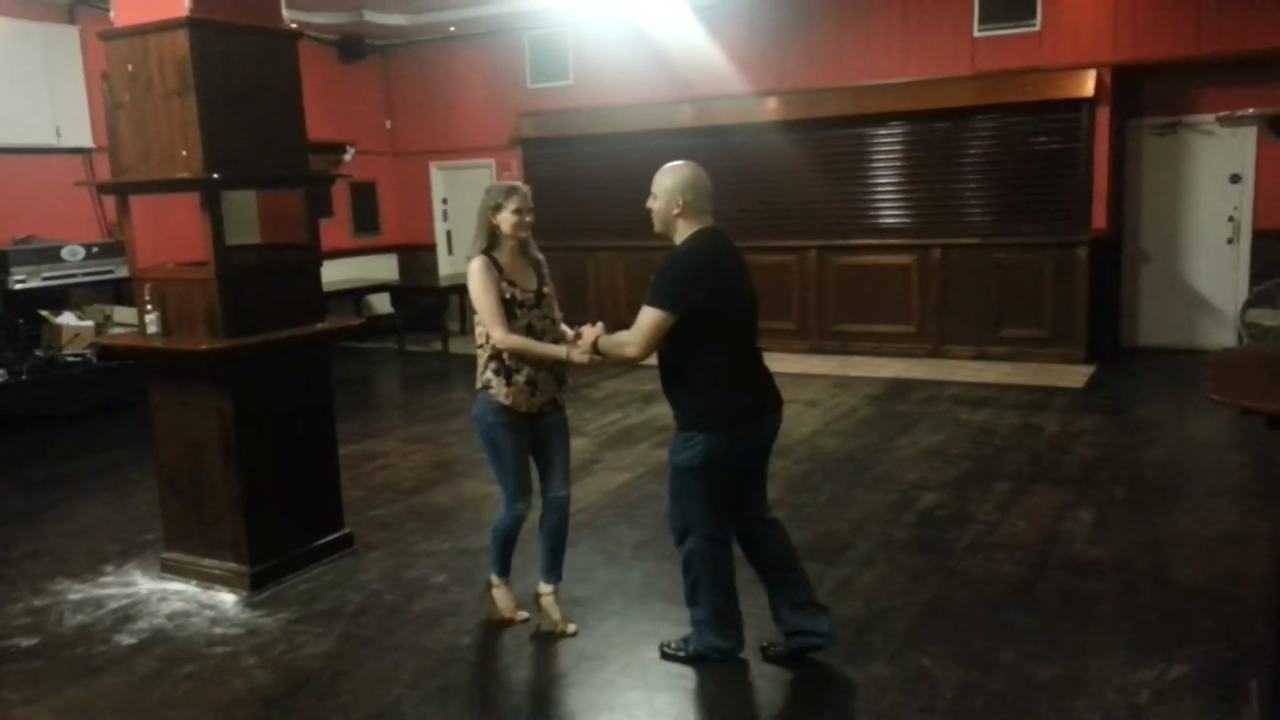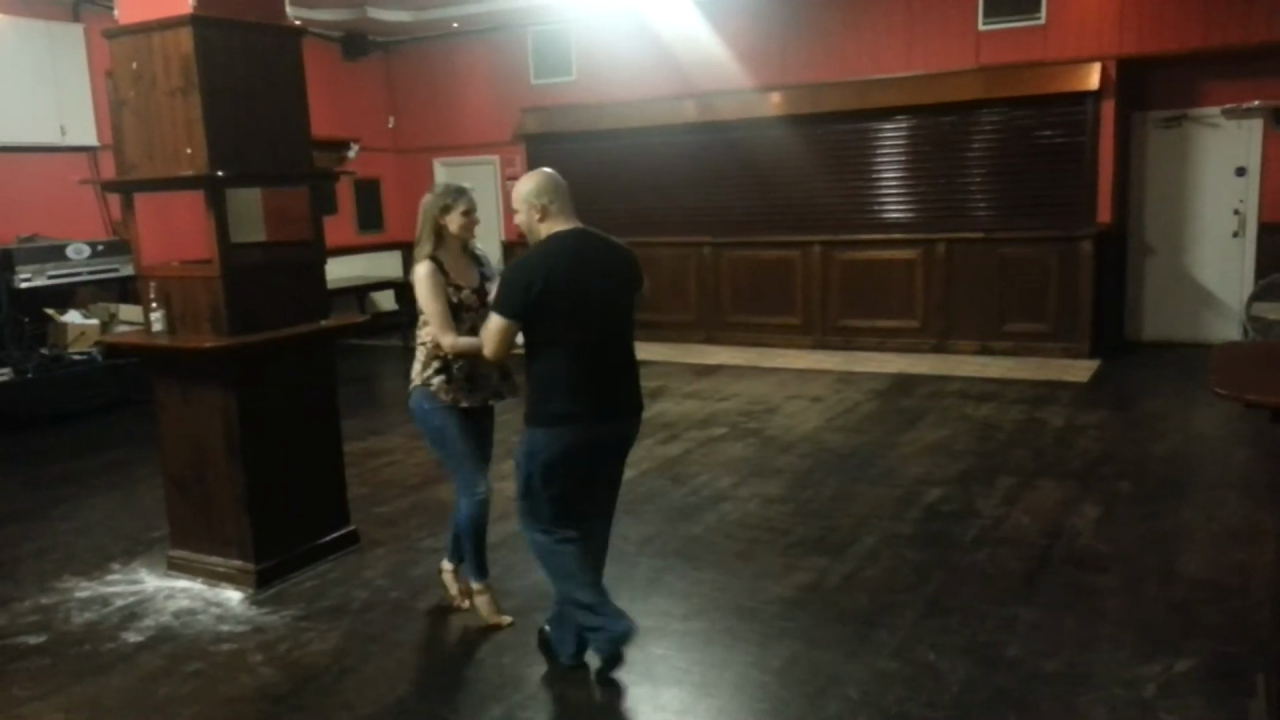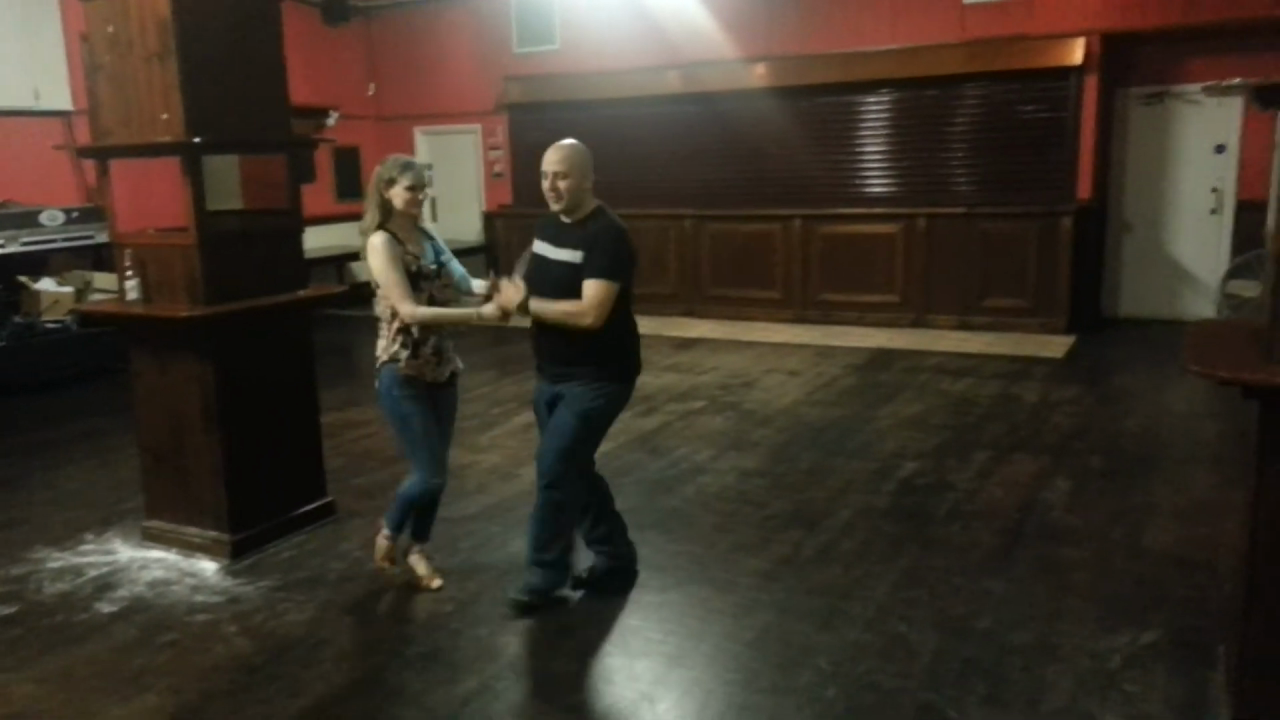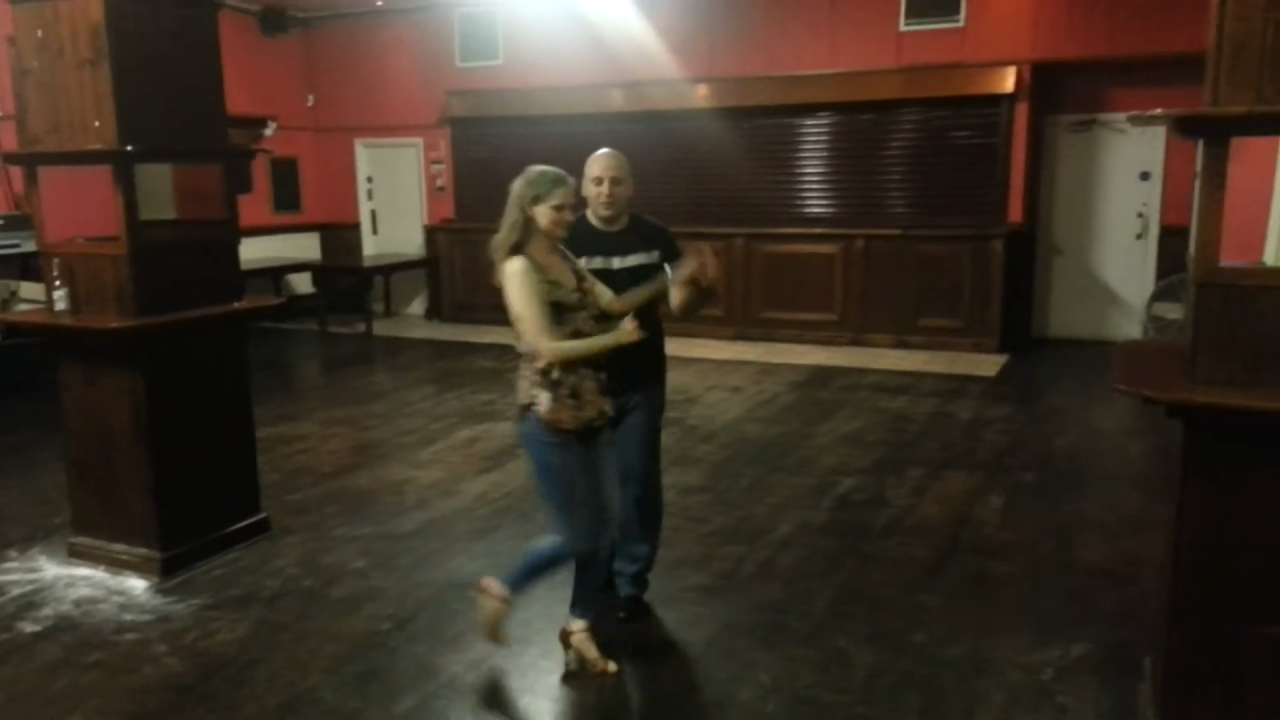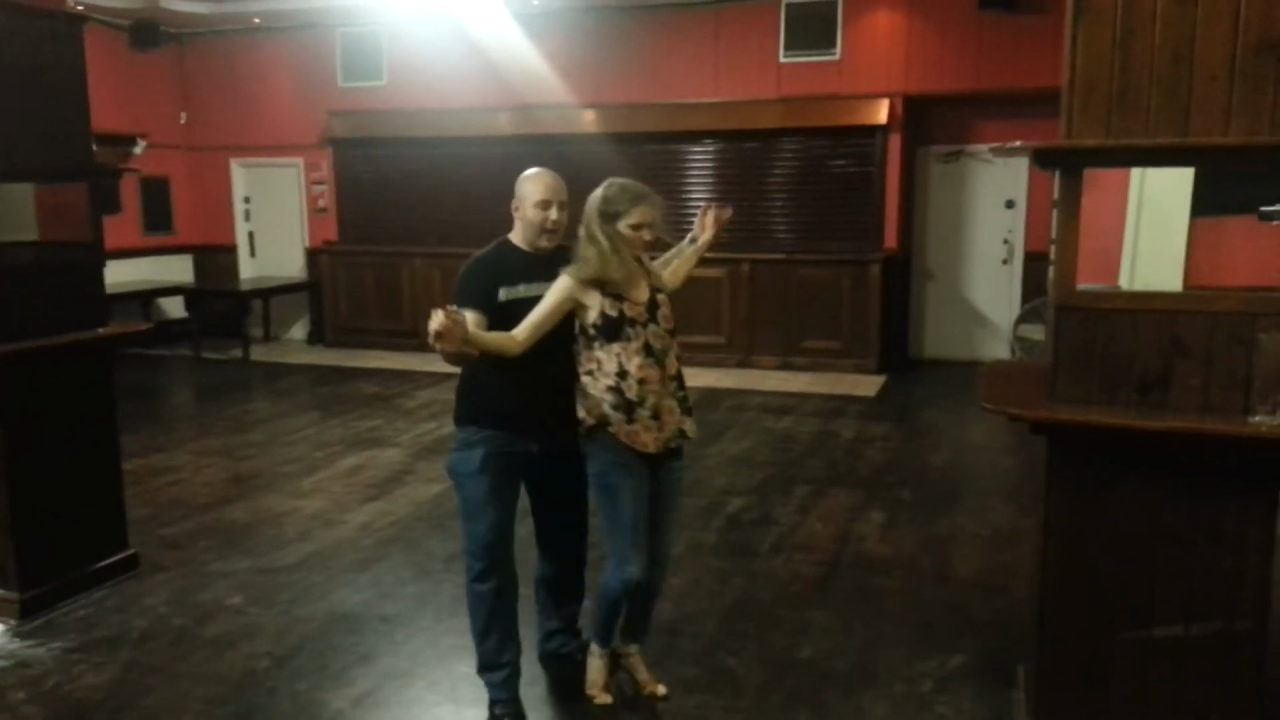
dt=1s
person 1, frame 1
left shoulder: (685, 264)
right shoulder: (721, 252)
left elbow: (638, 345)
left wrist: (596, 342)
right wrist: (611, 340)
left hip: (715, 423)
right hip: (752, 411)
left knee: (699, 530)
right knee: (754, 521)
left ankle: (714, 637)
right ankle: (806, 627)
person 1, frame 2
left shoulder: (530, 268)
right shoulder: (620, 257)
left elbow: (492, 349)
left wrist: (502, 307)
left hip: (560, 421)
right hip: (621, 415)
left knee: (547, 526)
right knee: (586, 526)
left ankle: (603, 625)
right ankle: (568, 637)
person 1, frame 3
left shoulder: (607, 236)
right shoulder: (547, 226)
left elbow: (590, 314)
right elbow: (534, 281)
left wrist: (525, 304)
right wrist: (512, 291)
left hip: (597, 377)
right hip: (554, 375)
left knee: (555, 468)
right knee: (570, 468)
left ankle: (547, 577)
right ankle: (614, 558)
person 1, frame 4
left shoulder: (655, 238)
right shoulder: (564, 241)
left elbow: (678, 303)
left wrist: (694, 280)
left hip: (640, 385)
left knee: (638, 482)
left ankle: (630, 582)
person 1, frame 5
left shoulder: (574, 262)
right shoulder: (485, 269)
right elbow: (471, 344)
right wrist: (454, 344)
left hip: (559, 430)
right hip: (490, 434)
left knee: (565, 543)
right knee: (489, 553)
left ankle: (560, 642)
person 2, frame 1
left shoulder: (536, 261)
right shoulder: (482, 267)
left elbow: (551, 324)
right elbow: (502, 338)
left wrist: (575, 337)
right wrist: (567, 354)
left hip: (546, 398)
right hip: (501, 401)
left knee: (558, 496)
right knee: (518, 503)
left ankle: (547, 591)
right ankle: (498, 581)
person 2, frame 2
left shoulder: (480, 261)
right shoulder: (428, 270)
right elbow: (450, 342)
left hip: (477, 392)
right hip: (436, 395)
left knee: (475, 489)
right knee: (475, 490)
left ankle: (452, 566)
right ankle: (478, 585)
person 2, frame 3
left shoulder: (427, 237)
right shoulder: (381, 242)
left elbow: (461, 282)
right elbow: (409, 311)
left wrist: (492, 291)
right wrist: (479, 315)
left hip: (441, 367)
right hip: (401, 373)
left knee: (436, 470)
right knee: (429, 472)
left ankle: (417, 548)
right ankle: (389, 532)
person 2, frame 4
left shoulder: (563, 258)
right shoulder: (518, 268)
left elbow: (609, 304)
right elbow: (548, 347)
left wrist: (667, 281)
right wrist: (615, 338)
left hip: (585, 408)
right hip: (547, 415)
left knee: (597, 525)
right knee: (574, 535)
left ankle: (579, 627)
right ankle: (501, 588)
person 2, frame 5
left shoulder: (646, 272)
right shoulder: (580, 283)
right elbow: (515, 342)
left wrist: (700, 239)
right wrist: (462, 334)
left hip: (667, 434)
right hip: (615, 440)
left knee: (659, 556)
right knee: (626, 564)
left ankle: (631, 649)
right ankle: (599, 650)
